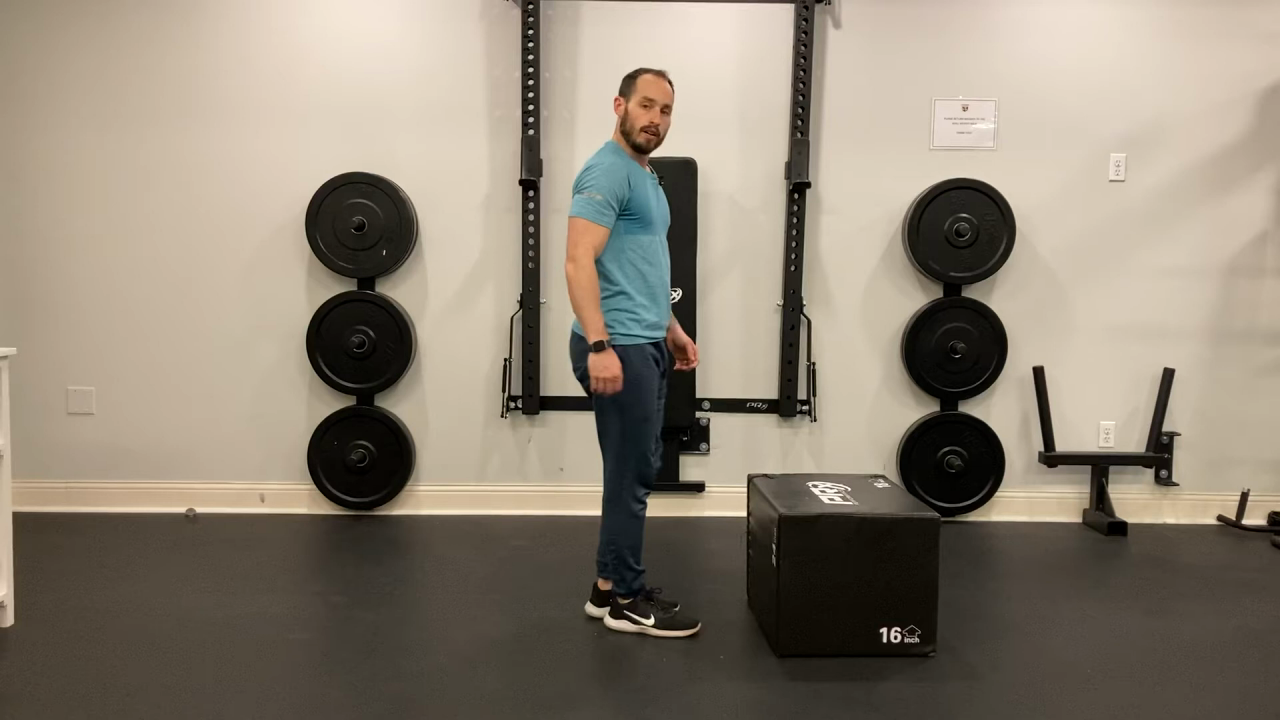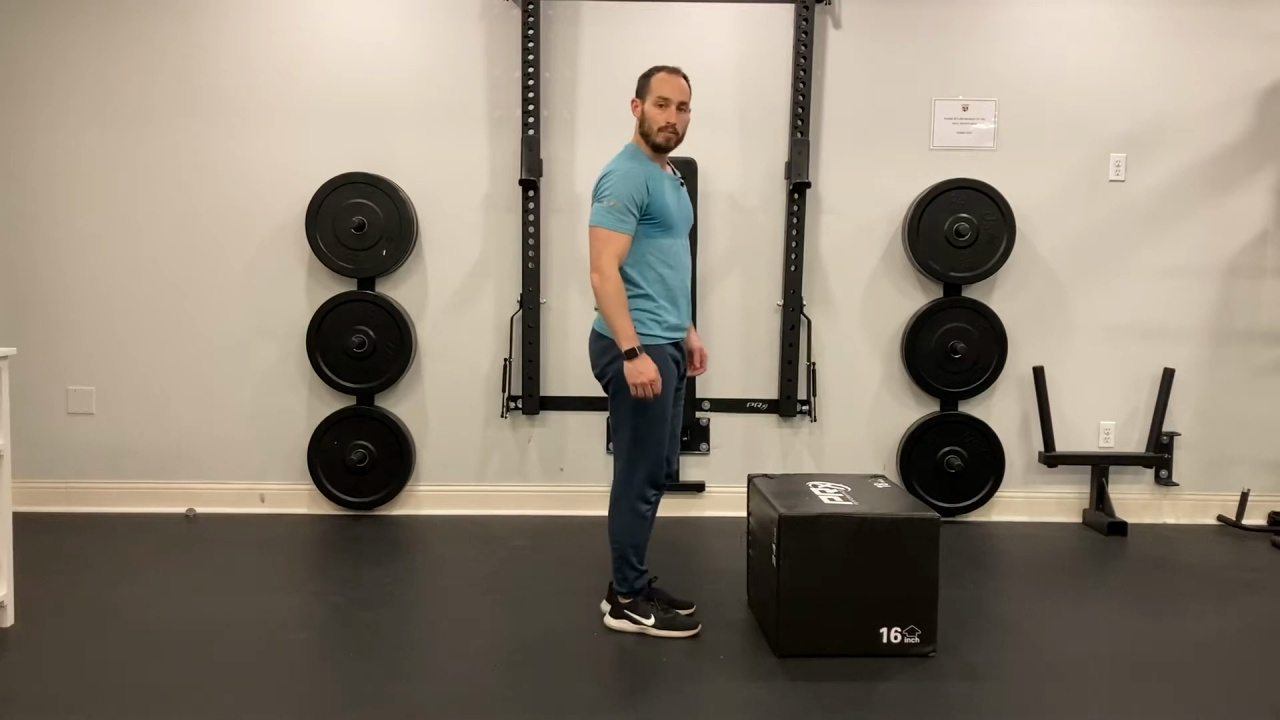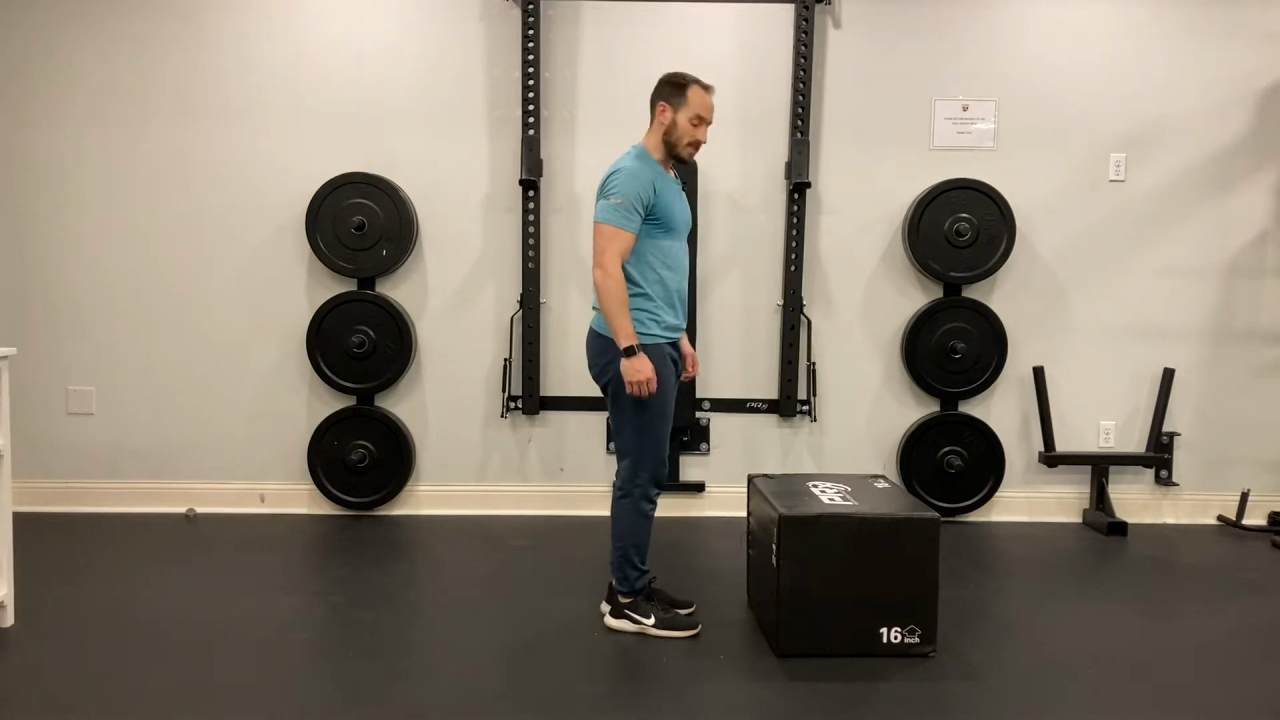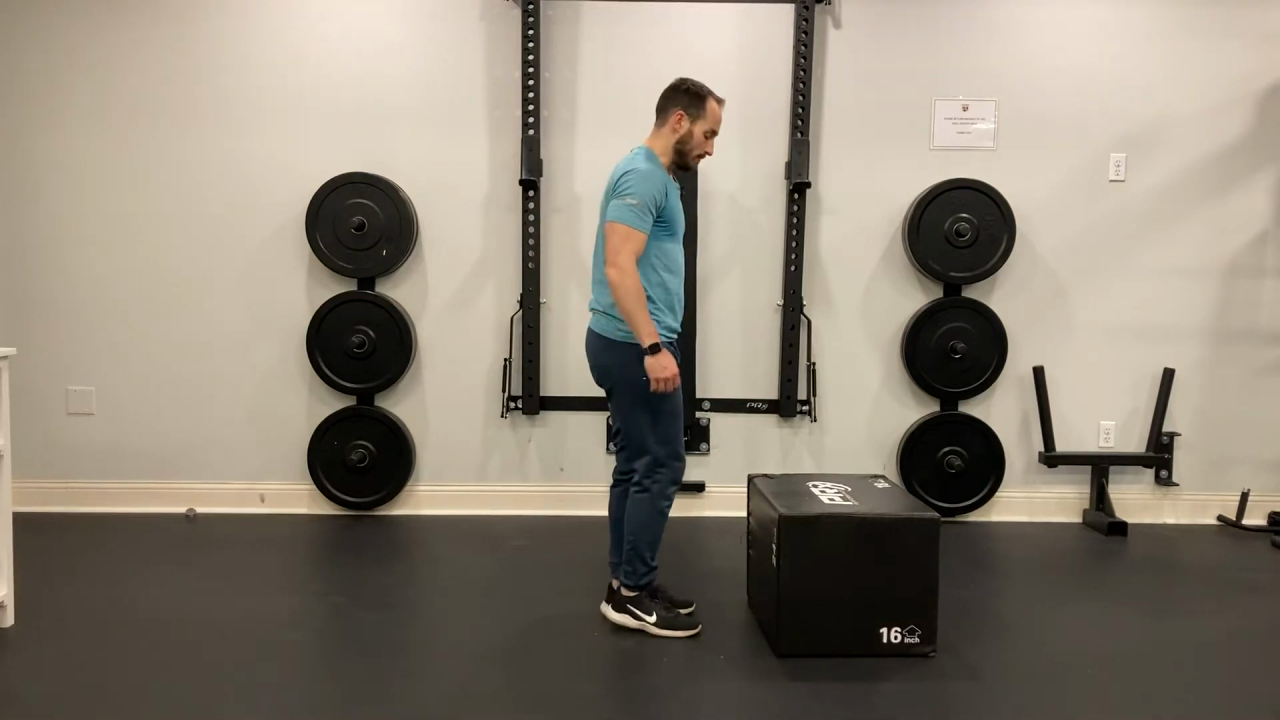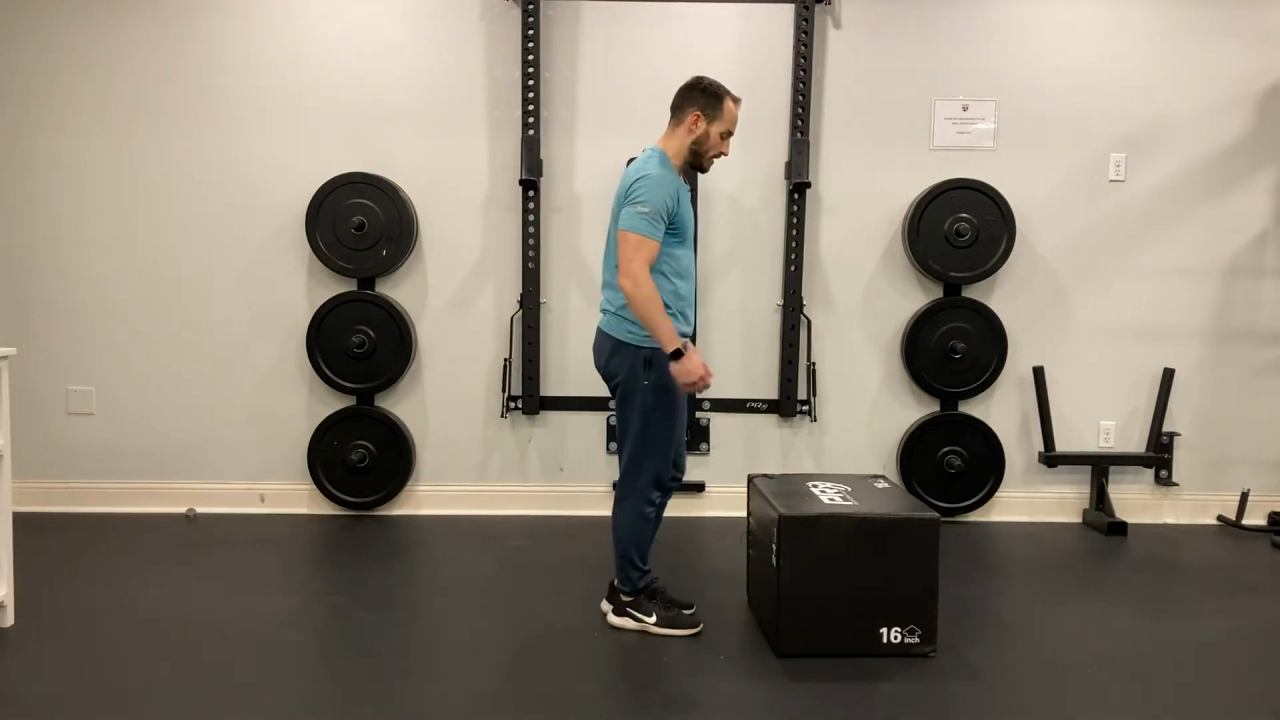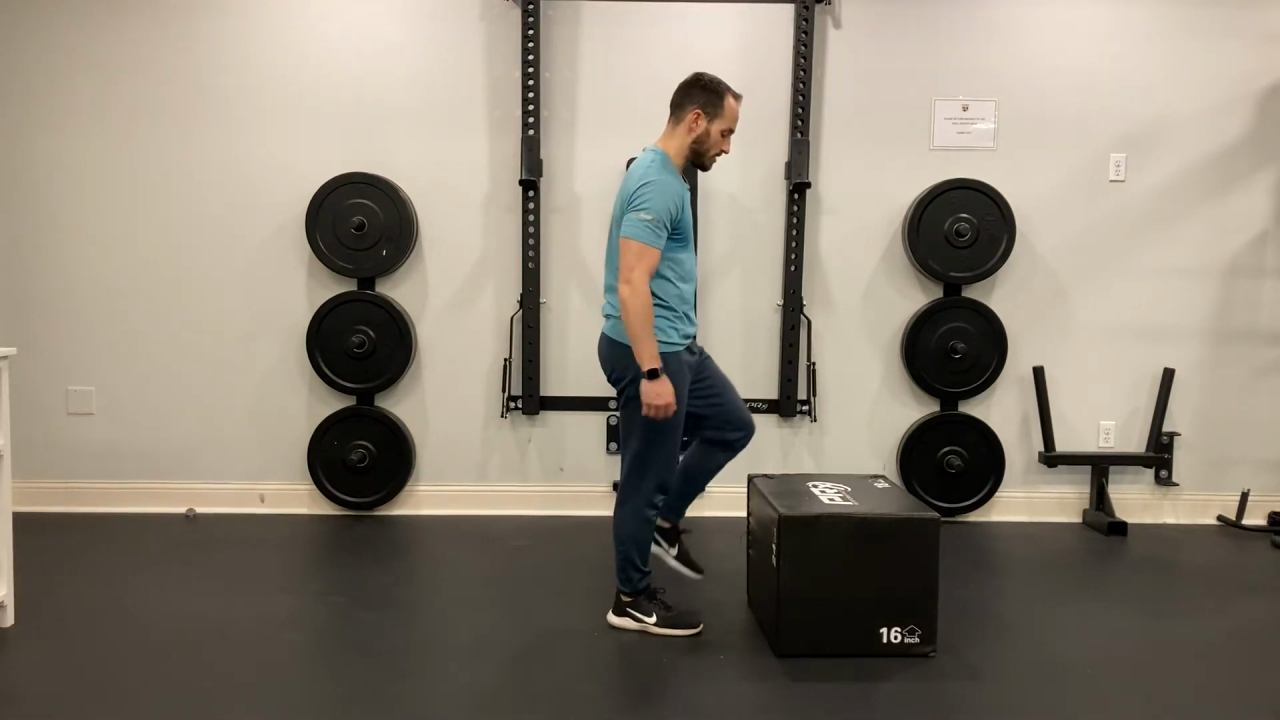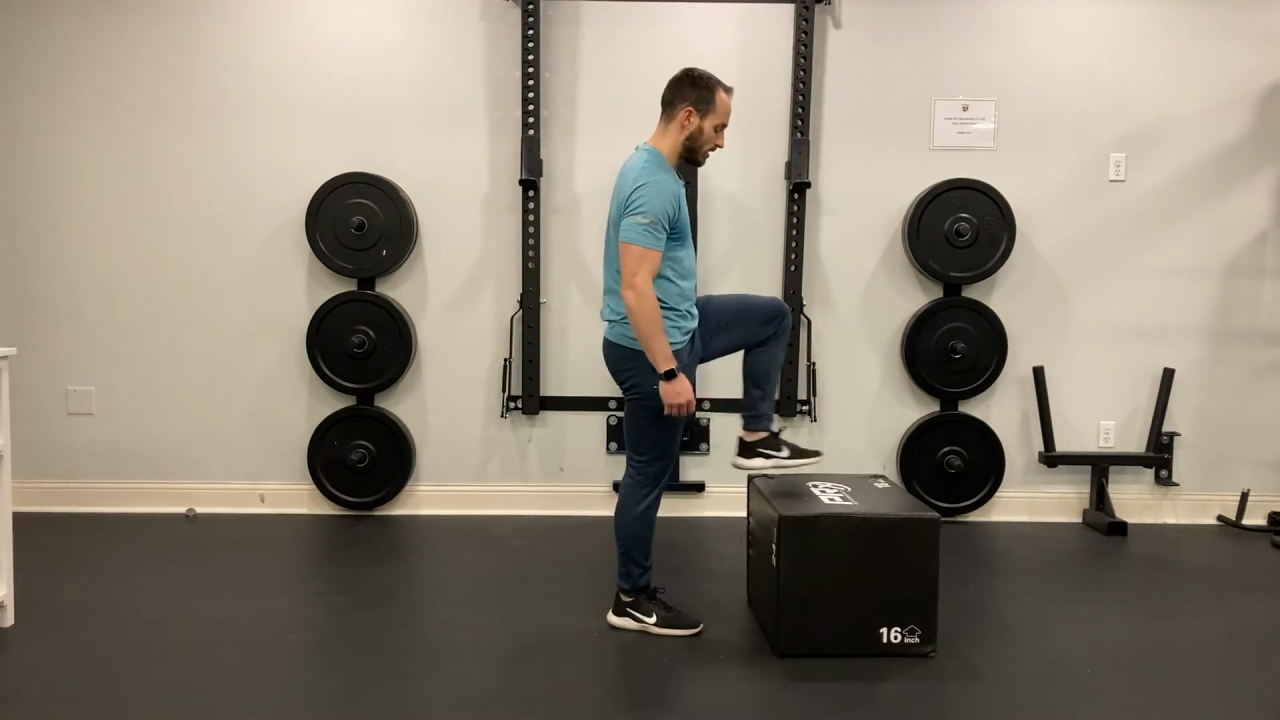
dt=0.5s
person 1, frame 1
left shoulder: (644, 177)
right shoulder: (606, 172)
right elbow: (580, 263)
left wrist: (671, 328)
right wrist: (598, 345)
left hip: (644, 346)
right hip: (619, 349)
left knee: (636, 471)
right knee: (631, 474)
left ankle: (611, 584)
right ankle: (626, 600)
person 1, frame 2
left shoulder: (670, 177)
right shoulder: (625, 177)
right elbow: (605, 271)
left wrist: (687, 332)
right wrist: (633, 353)
left hip: (665, 347)
right hip: (638, 350)
left knee: (657, 474)
right knee: (639, 477)
left ankle: (631, 584)
right ankle: (628, 600)
person 1, frame 3
left shoulder: (667, 179)
right shoulder: (632, 176)
right elbow: (607, 269)
left wrist: (678, 337)
right wrist: (631, 350)
left hip: (656, 344)
right hip: (635, 347)
left knee: (645, 470)
right knee: (643, 473)
left ankle: (629, 585)
right ankle: (629, 600)
person 1, frame 4
left shoulder: (654, 176)
right shoulder: (642, 176)
right elbow: (619, 267)
right wrist: (652, 346)
left hip: (632, 343)
right hip: (632, 345)
left knee: (636, 467)
right knee: (661, 466)
left ankle: (625, 582)
right ankle: (634, 591)
person 1, frame 5
left shoulder: (665, 177)
right shoulder: (654, 181)
right elbow: (633, 276)
right wrist: (679, 351)
left hip: (651, 349)
right hip: (643, 353)
left knee: (660, 473)
right knee: (645, 477)
left ankle: (629, 583)
right ankle: (632, 600)
person 1, frame 6
left shoulder: (662, 174)
right shoulder: (657, 184)
right elbow: (632, 285)
right wrist: (651, 372)
left hip: (673, 347)
right hip: (651, 353)
left knee: (733, 426)
right knee: (646, 478)
left ankle: (664, 522)
right ankle: (632, 598)
person 1, frame 7
left shoulder: (652, 168)
right shoulder: (653, 185)
right elbow: (636, 289)
right wrist: (669, 372)
left hip: (679, 323)
right hip: (655, 344)
left knee: (772, 314)
right knee: (648, 473)
left ankle: (757, 438)
right ankle: (631, 600)
